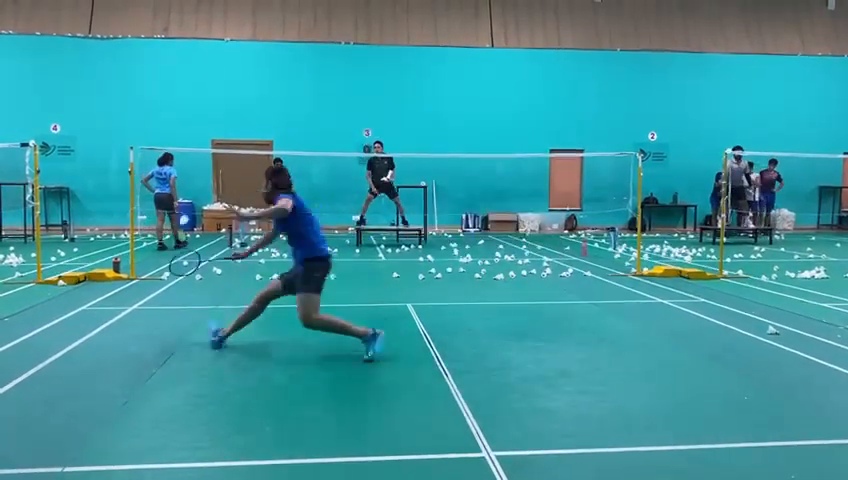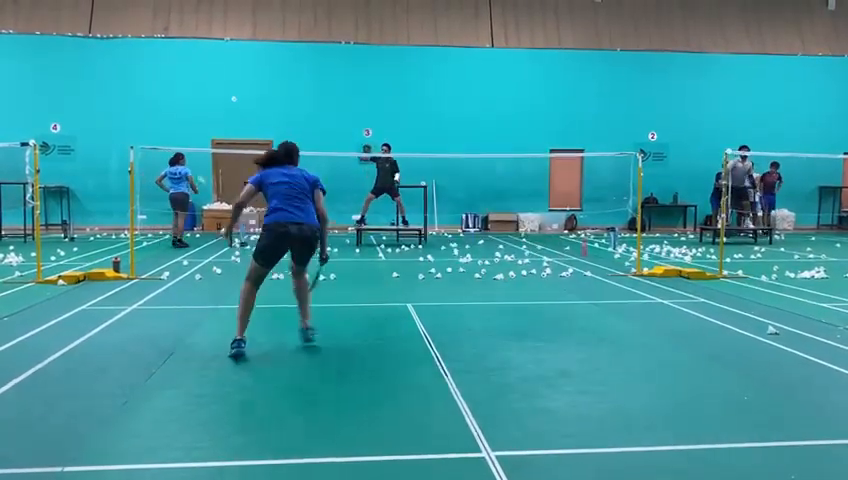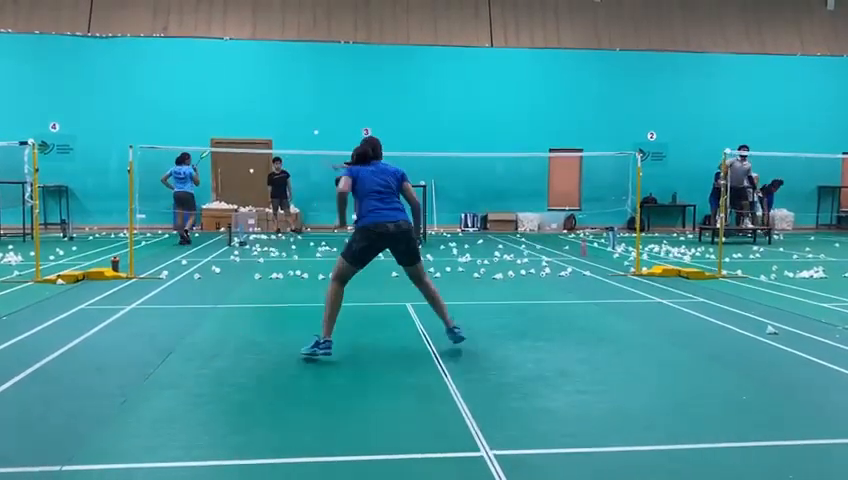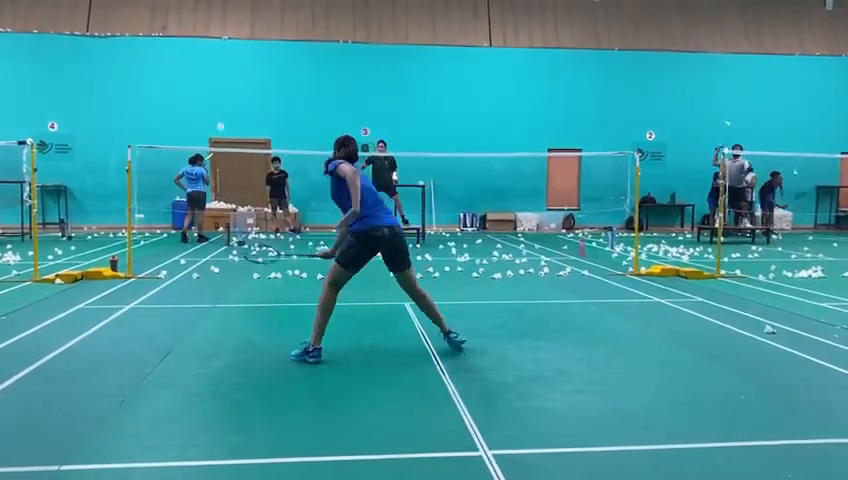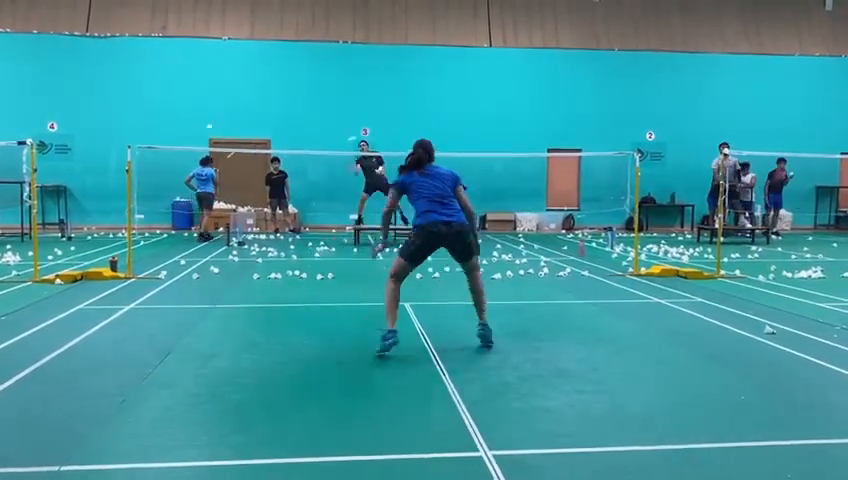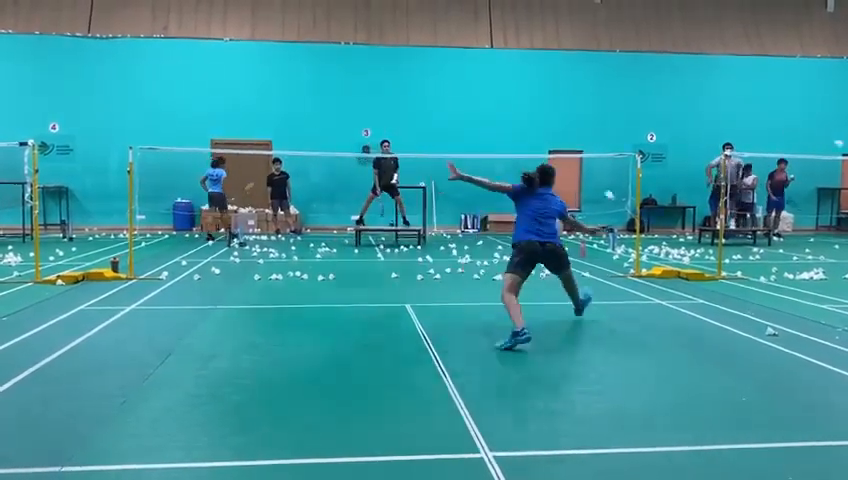
dt=0.5s
person 1, frame 1
left shoulder: (284, 197)
right shoulder: (280, 205)
left elbow: (284, 208)
right elbow: (272, 235)
left wrist: (251, 215)
right wrist: (248, 252)
left hip: (313, 261)
right hip: (306, 262)
left knee: (308, 318)
right knee: (264, 297)
left ankle: (369, 335)
right ankle: (226, 333)
person 1, frame 2
left shoulder: (264, 175)
right shoulder: (310, 177)
left elbow: (240, 201)
right elbow: (323, 214)
left wrist: (229, 228)
right wrist: (323, 247)
left hip: (277, 229)
right hip: (306, 231)
left knee: (252, 282)
right knee: (298, 273)
left ankle: (239, 339)
right ankle: (306, 325)
person 1, frame 3
left shoulder: (352, 171)
right shoulder: (395, 170)
left elbow: (342, 191)
right elbow: (415, 203)
left wrist: (342, 220)
right wrist: (416, 232)
left hip: (371, 229)
right hip: (401, 227)
left knee: (337, 280)
right knee: (421, 281)
left ankle: (324, 341)
right ankle: (451, 327)
person 1, frame 4
left shoulder: (337, 165)
right shoulder: (359, 169)
left elbow: (352, 174)
left wrist: (354, 207)
right wrist: (334, 249)
left hip: (367, 232)
right hip: (393, 231)
left knee: (332, 285)
right knee: (412, 288)
left ankle: (314, 347)
right ankle: (448, 333)
person 1, frame 5
left shoulder: (404, 177)
right shoulder: (450, 174)
left elbow: (388, 210)
right elbow: (467, 208)
left wrist: (384, 239)
right wrist: (475, 236)
left hip: (426, 229)
right hip: (457, 228)
left knee: (394, 278)
right knee: (474, 275)
left ankle: (390, 332)
right ankle: (483, 325)
person 1, frame 6
left shoulder: (523, 190)
right shoulder: (557, 201)
left elbow: (492, 186)
right elbow: (572, 224)
left wrist: (463, 177)
right wrist: (588, 230)
left hip: (525, 246)
right hip: (552, 247)
left knee: (508, 293)
right knee: (566, 273)
left ankle: (520, 330)
right ankle: (578, 303)
